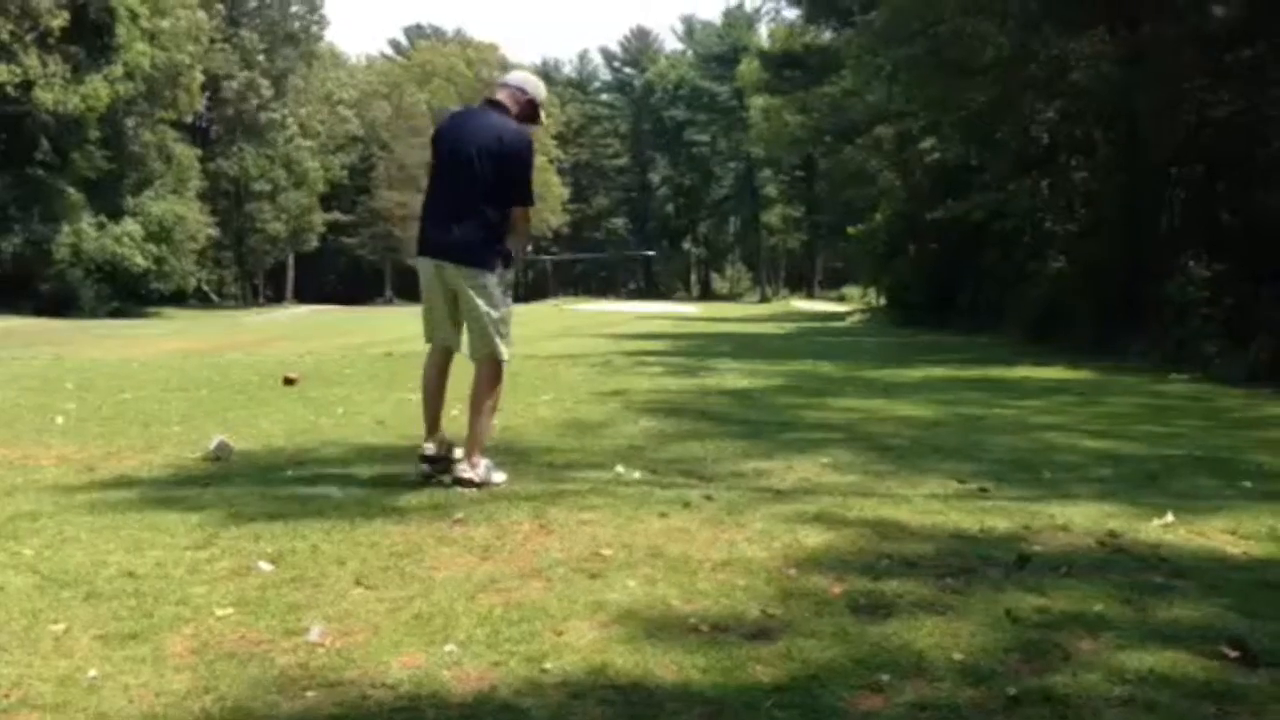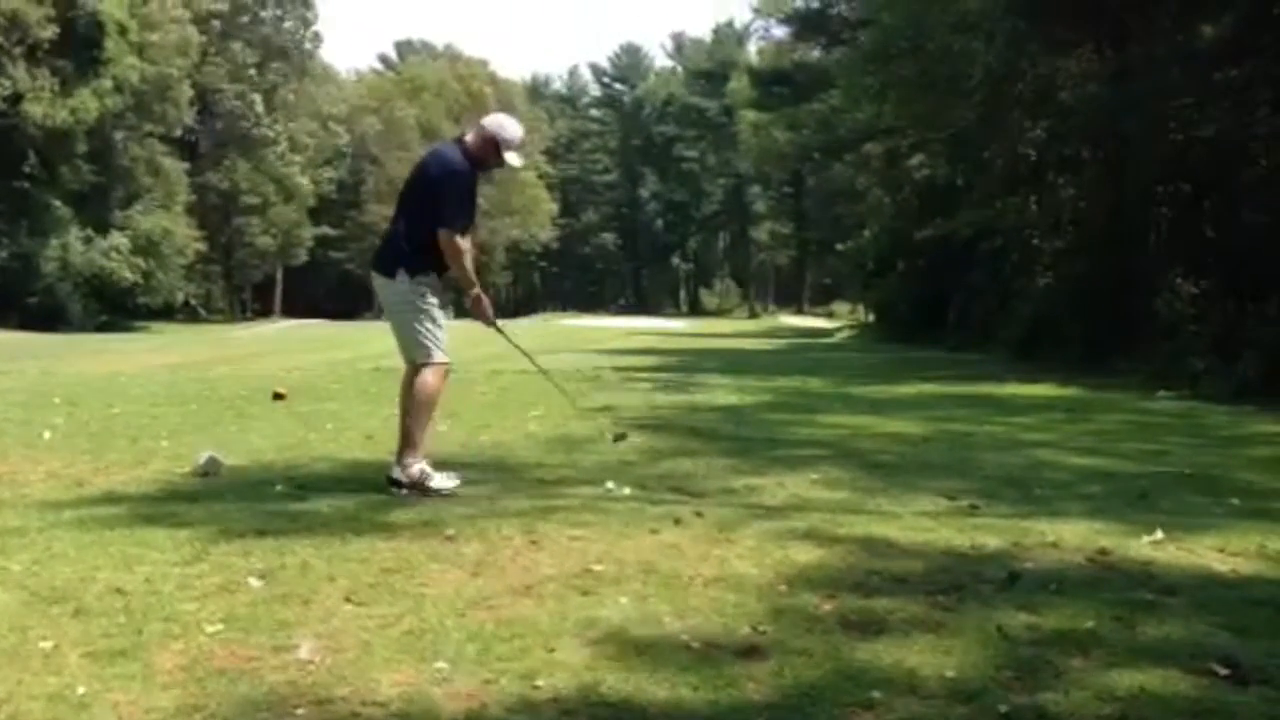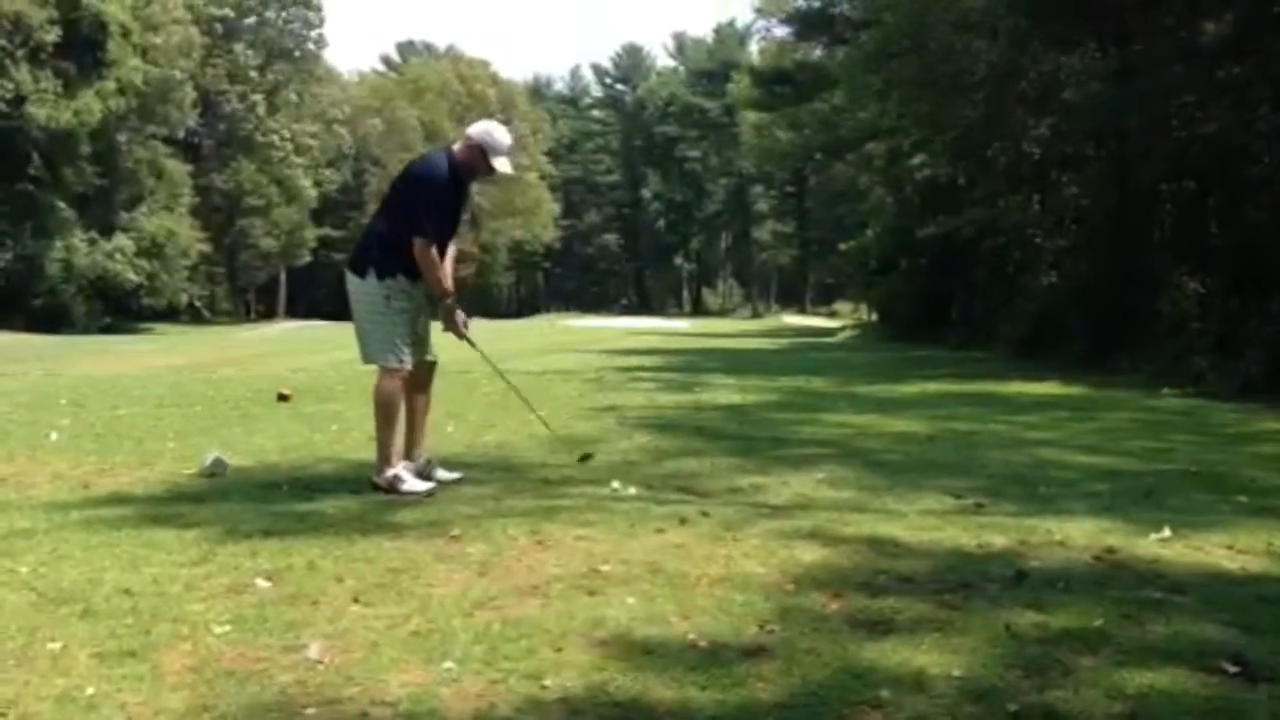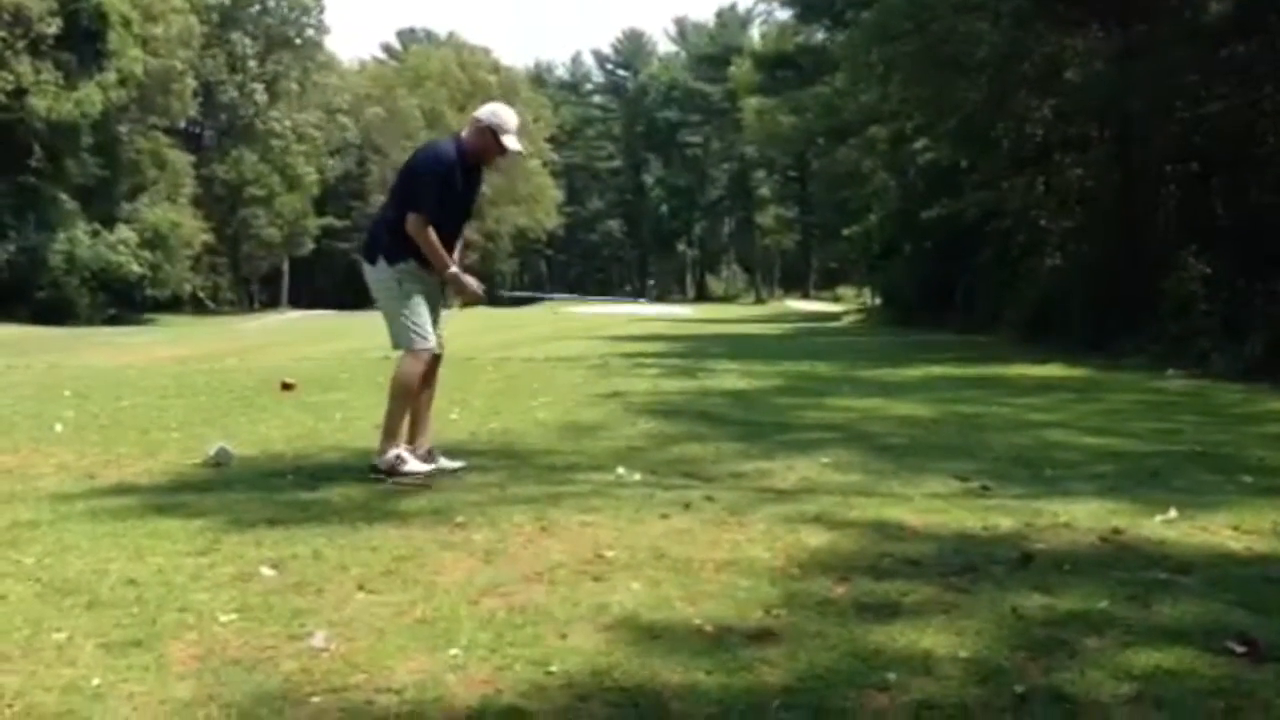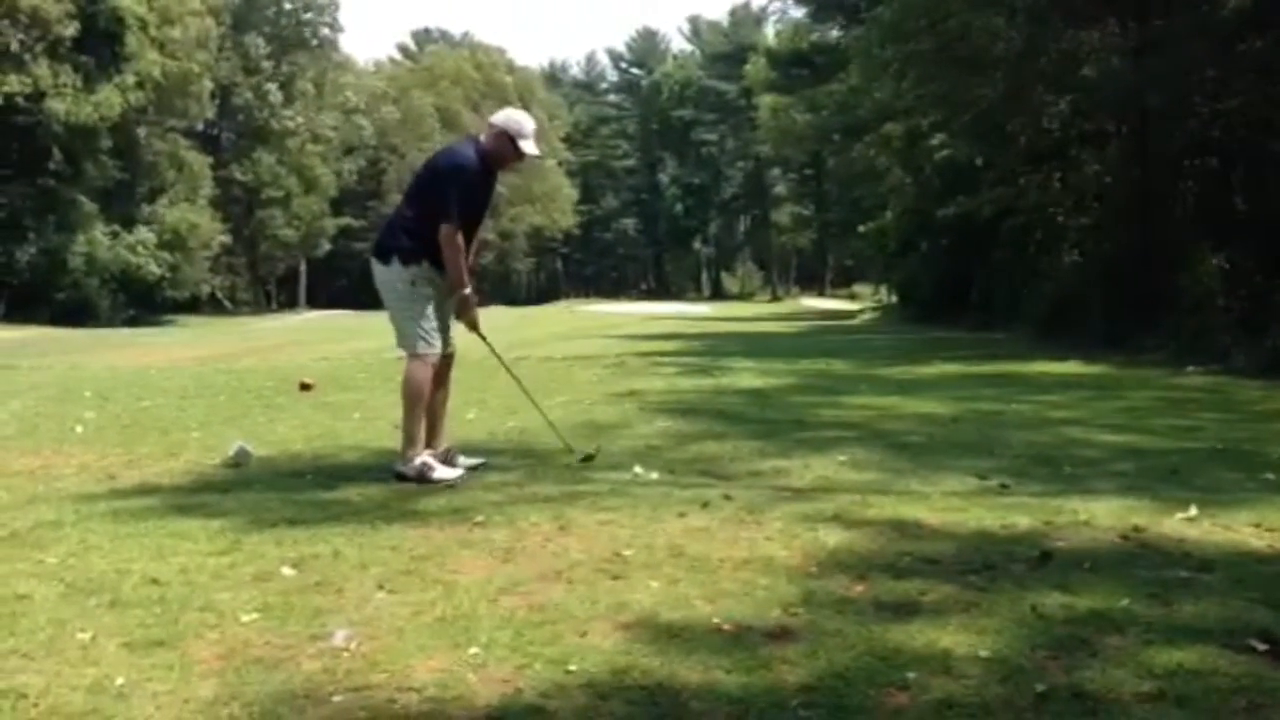
dt=0.7s
person 1, frame 1
left shoulder: (450, 124)
right shoulder: (516, 139)
right elbow: (518, 213)
right wrist: (518, 248)
left hip: (432, 252)
right hip: (479, 259)
left knee: (441, 346)
right knee: (490, 358)
left ankle: (434, 443)
right ankle: (473, 462)
person 1, frame 2
left shoulder: (455, 162)
right shoulder: (453, 167)
left elbow: (459, 235)
right elbow: (448, 239)
left wrist: (466, 284)
right wrist: (474, 291)
left hip: (408, 272)
right hip: (405, 274)
left knee: (420, 363)
right knee: (435, 362)
left ankle: (406, 461)
right ankle: (411, 464)
person 1, frame 3
left shoulder: (457, 179)
right shoulder: (433, 176)
left elbow: (445, 242)
right elbow: (423, 248)
left wrist: (448, 296)
right wrist: (447, 302)
left hip: (406, 279)
right hip: (378, 276)
left knee: (422, 363)
right knee: (395, 367)
left ankle: (415, 459)
right ankle: (387, 469)
person 1, frame 4
left shoulder: (471, 168)
right shoulder: (437, 159)
right elbow: (416, 224)
left wrist: (454, 271)
right wrist: (452, 273)
left hip: (423, 266)
right hip: (392, 262)
left knee: (431, 353)
right knee: (420, 349)
left ankle: (419, 448)
right ankle: (388, 449)
person 1, frame 5
left shoulder: (482, 168)
right shoulder: (461, 164)
left elbow: (468, 233)
right elbow: (448, 234)
left wrist: (462, 285)
right wrist: (464, 292)
left hip: (427, 266)
right hip: (403, 262)
left knee: (443, 353)
right knee: (424, 353)
left ankle: (435, 448)
right ankle: (411, 457)
